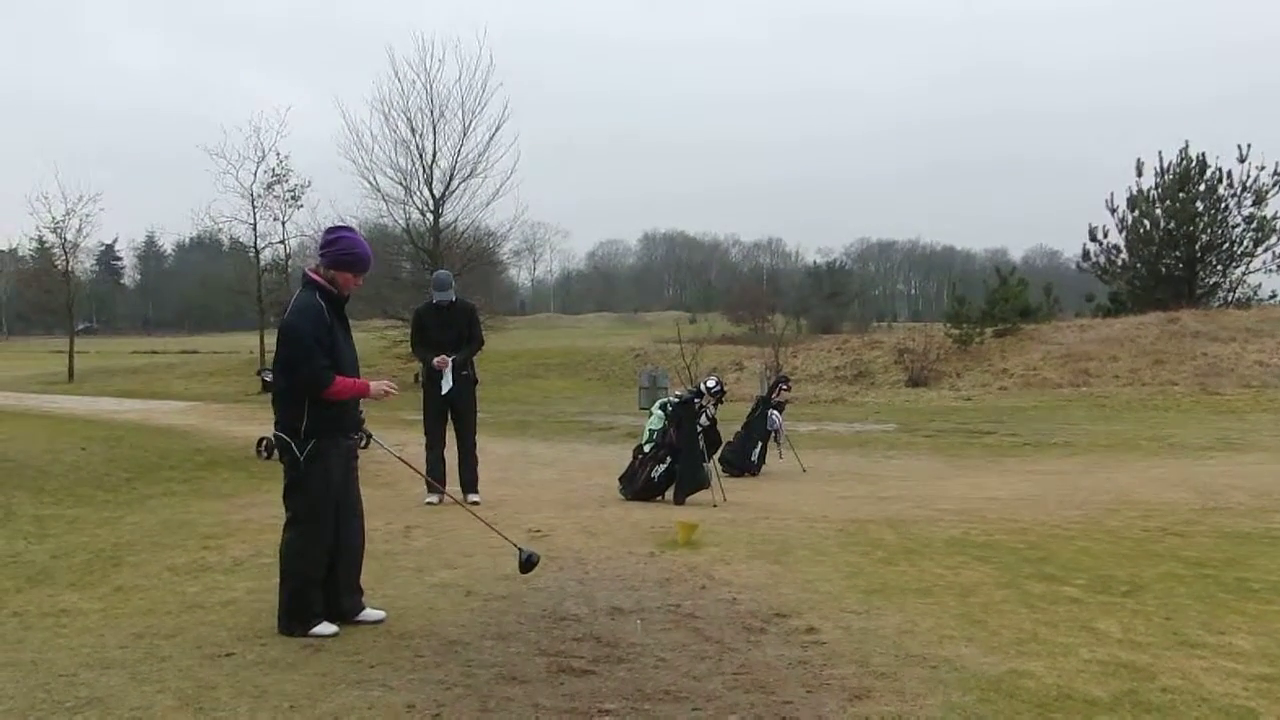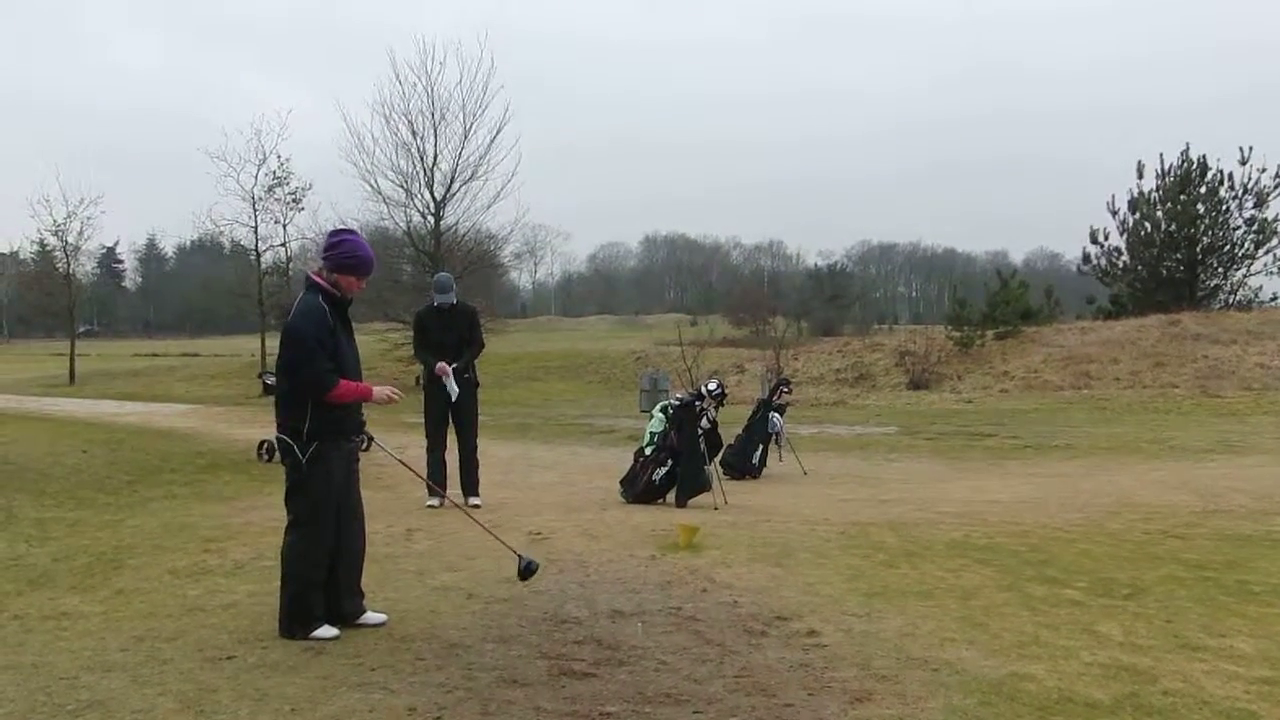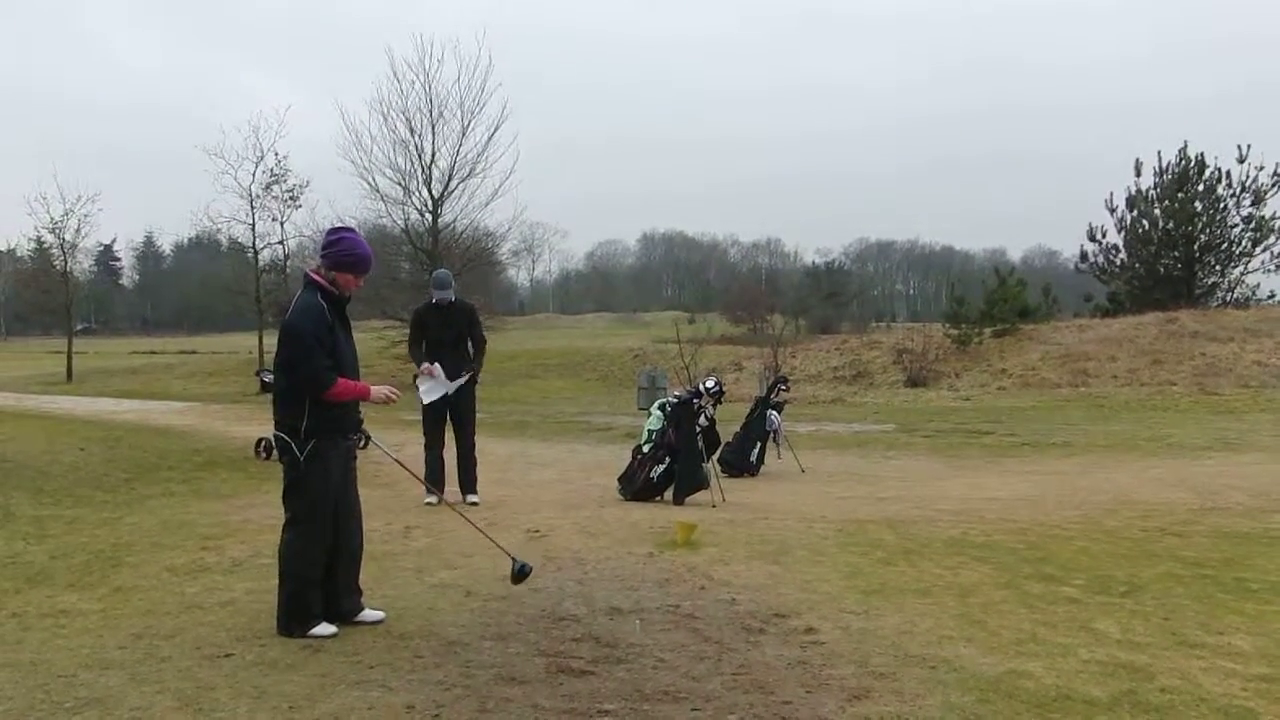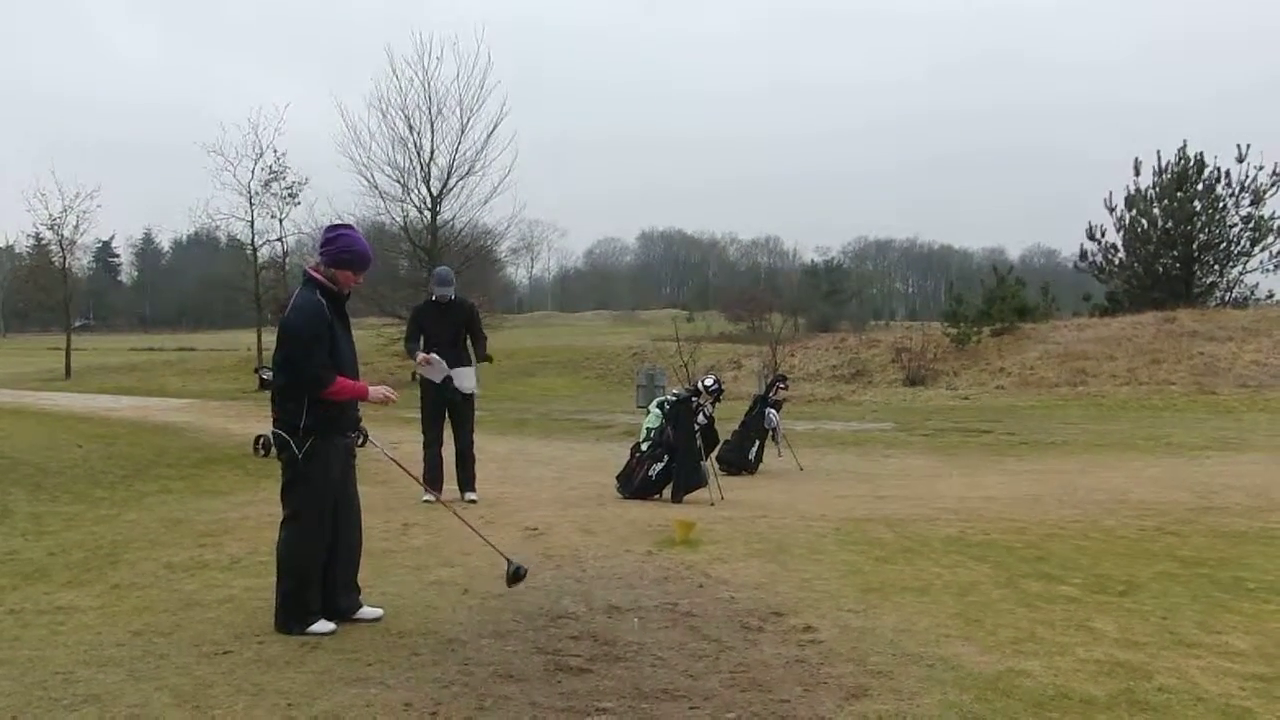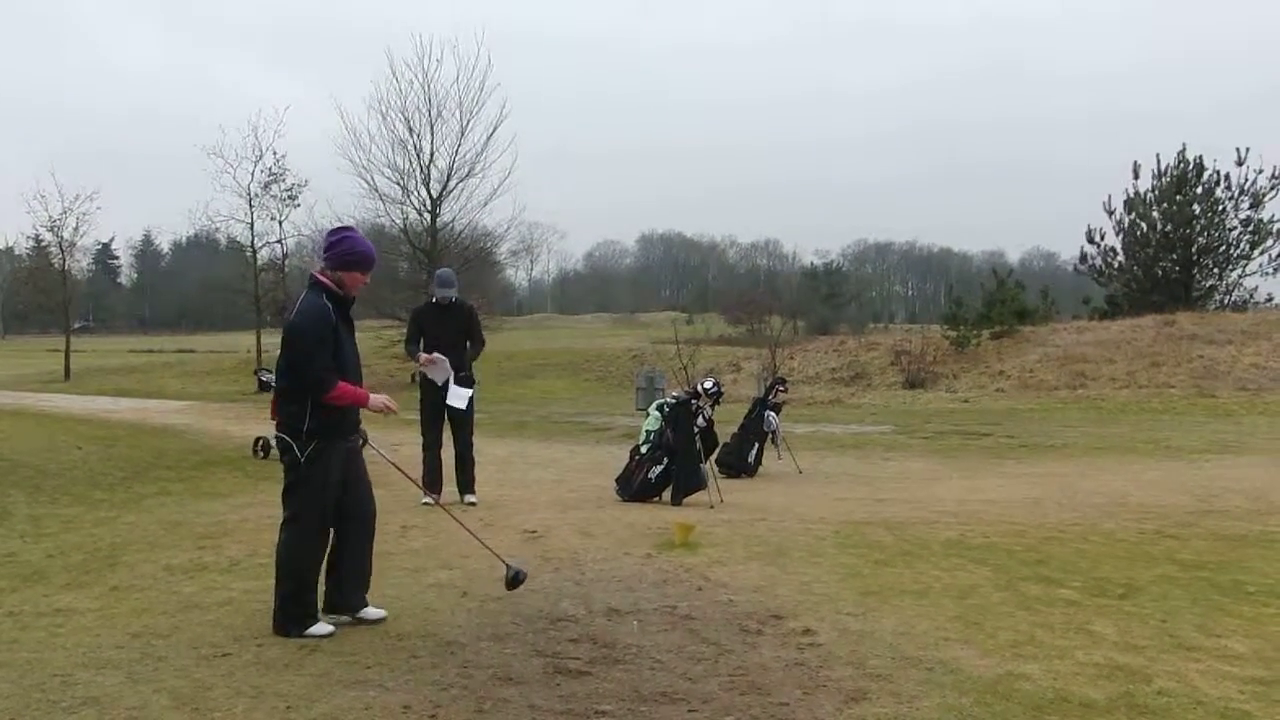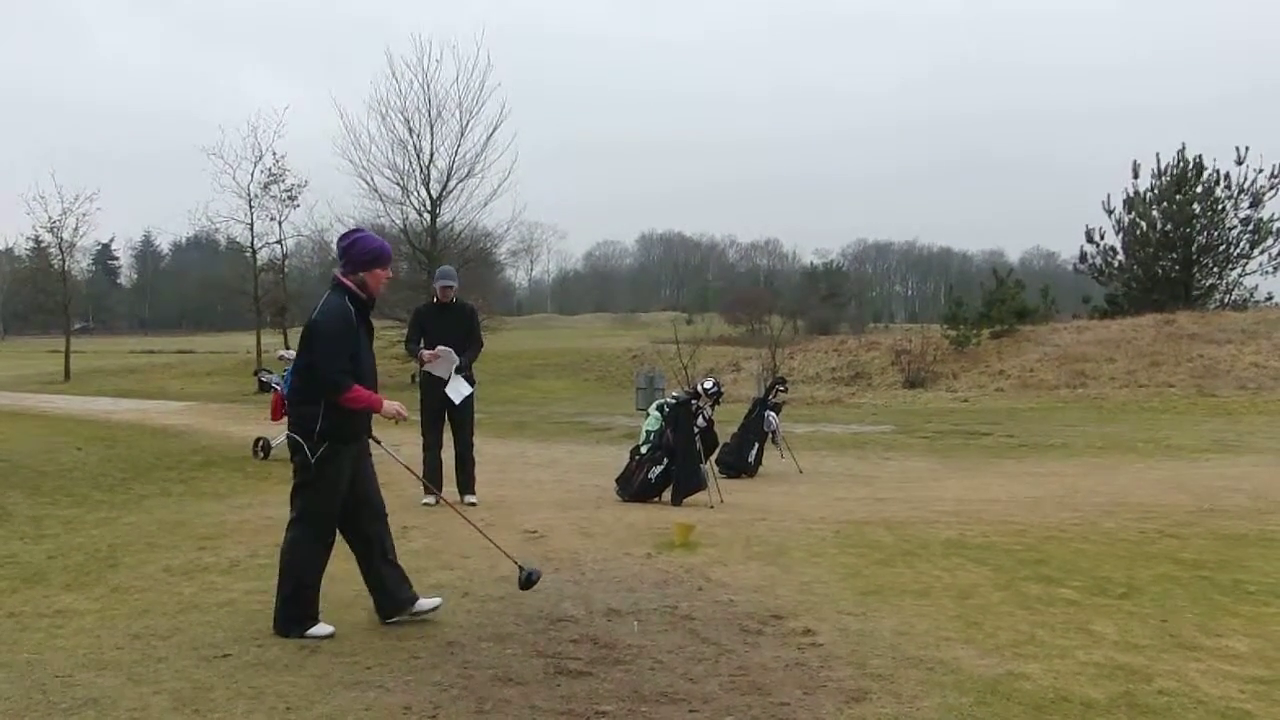
dt=0.2s
person 1, frame 1
left shoulder: (331, 304)
right shoulder: (306, 310)
right elbow: (315, 380)
left wrist: (353, 411)
right wrist: (365, 388)
left hip: (336, 434)
right hip: (309, 438)
left knee: (347, 523)
right knee: (310, 526)
left ankle: (344, 603)
right ankle: (299, 616)
person 1, frame 2
left shoulder: (333, 308)
right shoulder: (309, 313)
right elbow: (318, 383)
left wrist: (354, 416)
right wrist: (369, 393)
left hip: (337, 436)
right hip: (311, 440)
left knee: (347, 526)
right knee: (311, 529)
left ankle: (344, 606)
right ankle: (299, 619)
person 1, frame 3
left shoulder: (331, 305)
right shoulder: (307, 311)
right elbow: (317, 381)
left wrist: (353, 414)
right wrist: (367, 392)
left hip: (335, 434)
right hip: (308, 438)
left knee: (345, 523)
right knee: (308, 527)
left ankle: (342, 603)
right ankle: (298, 617)
person 1, frame 4
left shoulder: (330, 302)
right shoulder: (306, 308)
right elbow: (315, 379)
left wrist: (351, 415)
right wrist: (365, 392)
left hip: (334, 431)
right hip: (307, 435)
left knee: (344, 518)
right knee: (306, 524)
left ankle: (340, 601)
right ankle: (296, 614)
person 1, frame 5
left shoulder: (334, 307)
right shoulder: (312, 312)
right elbow: (318, 382)
left wrist: (357, 408)
right wrist: (366, 399)
left hip: (338, 434)
right hip: (310, 438)
left knee: (358, 515)
right knee: (306, 527)
left ankle: (346, 601)
right ankle: (294, 617)
person 1, frame 6
left shoulder: (354, 309)
right shoulder: (334, 314)
right elbow: (332, 384)
left wrist: (371, 409)
right wrist: (379, 405)
left hip: (348, 436)
right hip: (322, 438)
left knee: (369, 519)
right knee: (312, 528)
left ankle: (396, 600)
right ankle: (294, 618)
person 2, frame 1
left shoulder: (467, 309)
right shoulder: (422, 313)
left elbow: (477, 342)
right elbow: (417, 346)
left wrist: (457, 359)
right wrist: (431, 360)
left hip: (463, 377)
right hip: (433, 379)
left knee: (467, 436)
right knee: (434, 437)
left ankle: (470, 489)
right ankle: (435, 489)
person 2, frame 2
left shoulder: (468, 312)
right shoulder: (423, 316)
left elbow: (477, 345)
right elbow: (419, 349)
left wrist: (458, 366)
right wrist: (435, 365)
left hip: (464, 381)
right hip: (434, 383)
left knee: (468, 439)
right knee: (435, 440)
left ankle: (471, 492)
right ankle: (435, 492)
person 2, frame 3
left shoulder: (467, 310)
right shoulder: (421, 313)
left elbow: (479, 341)
right elbow: (414, 345)
left wrist: (475, 367)
right wrist: (421, 363)
left hip: (462, 380)
right hip: (432, 381)
left knee: (466, 437)
right knee: (433, 438)
left ankle: (469, 490)
right ankle: (433, 490)
person 2, frame 4
left shoulder: (466, 308)
right shoulder: (421, 310)
left elbow: (479, 337)
right elbow: (410, 340)
left wrist: (481, 354)
right wrist: (417, 354)
right hip: (431, 378)
left knee: (464, 435)
right knee: (431, 435)
left ankle: (468, 487)
right ankle: (432, 487)
person 2, frame 5
left shoulder: (467, 311)
right shoulder: (421, 312)
left elbow: (478, 341)
right elbow: (410, 343)
left wrist: (467, 359)
right wrist: (419, 356)
left hip: (460, 379)
right hip: (431, 381)
left knee: (464, 437)
right knee: (431, 438)
left ankle: (467, 489)
right ankle: (431, 490)
person 2, frame 6
left shoulder: (467, 311)
right shoulder: (422, 312)
left elbow: (476, 344)
right elbow: (410, 343)
left wrist: (465, 362)
right wrist: (421, 353)
left hip: (461, 380)
right hip: (431, 381)
left knee: (464, 438)
right knee: (431, 438)
left ankle: (467, 490)
right ankle: (432, 490)
